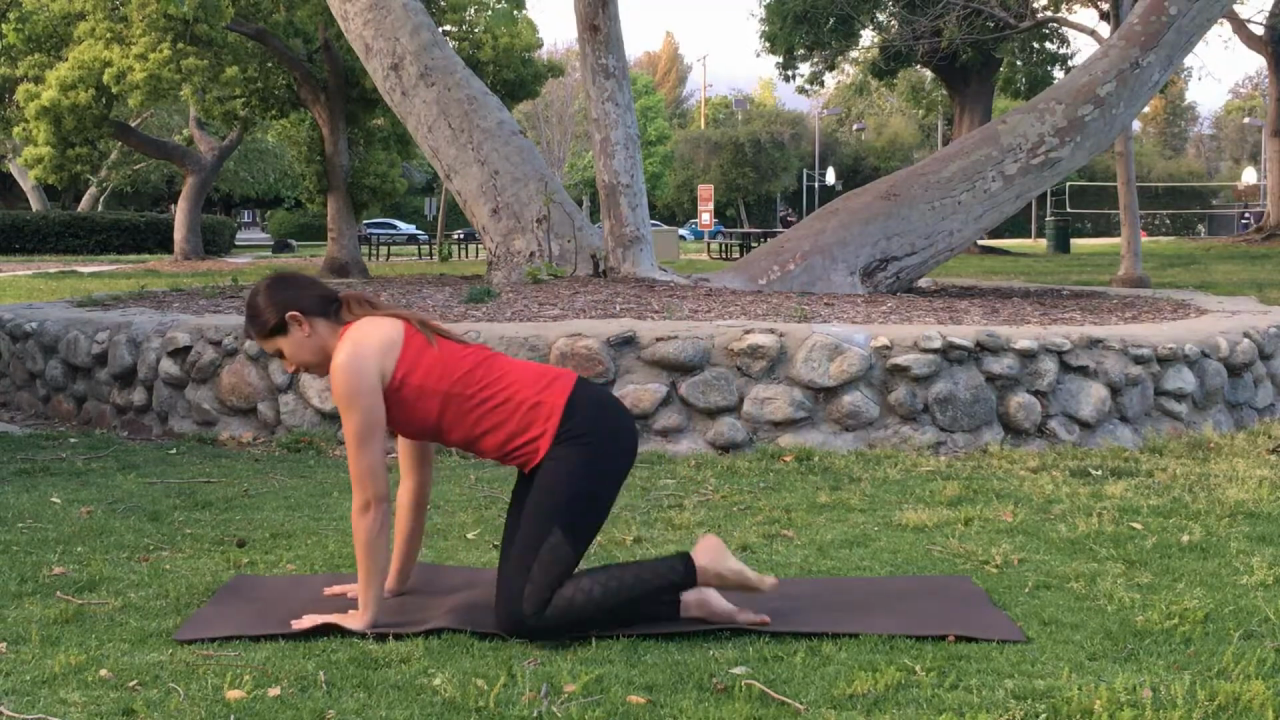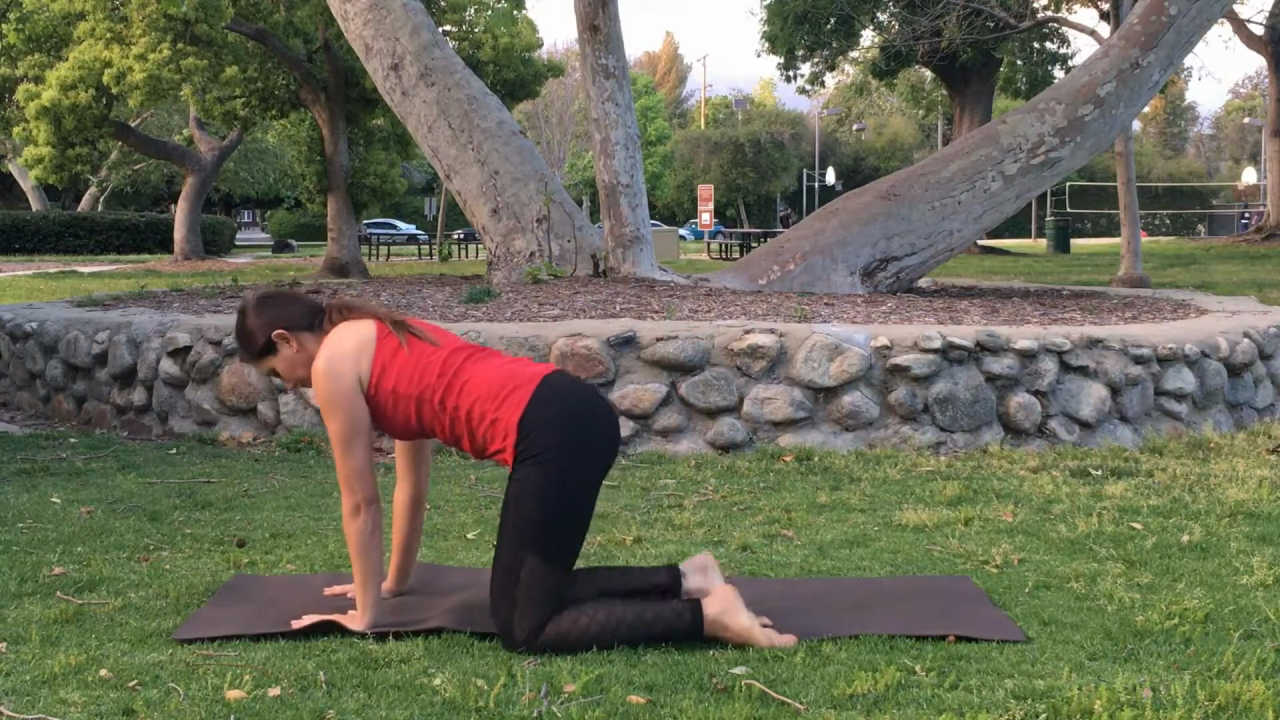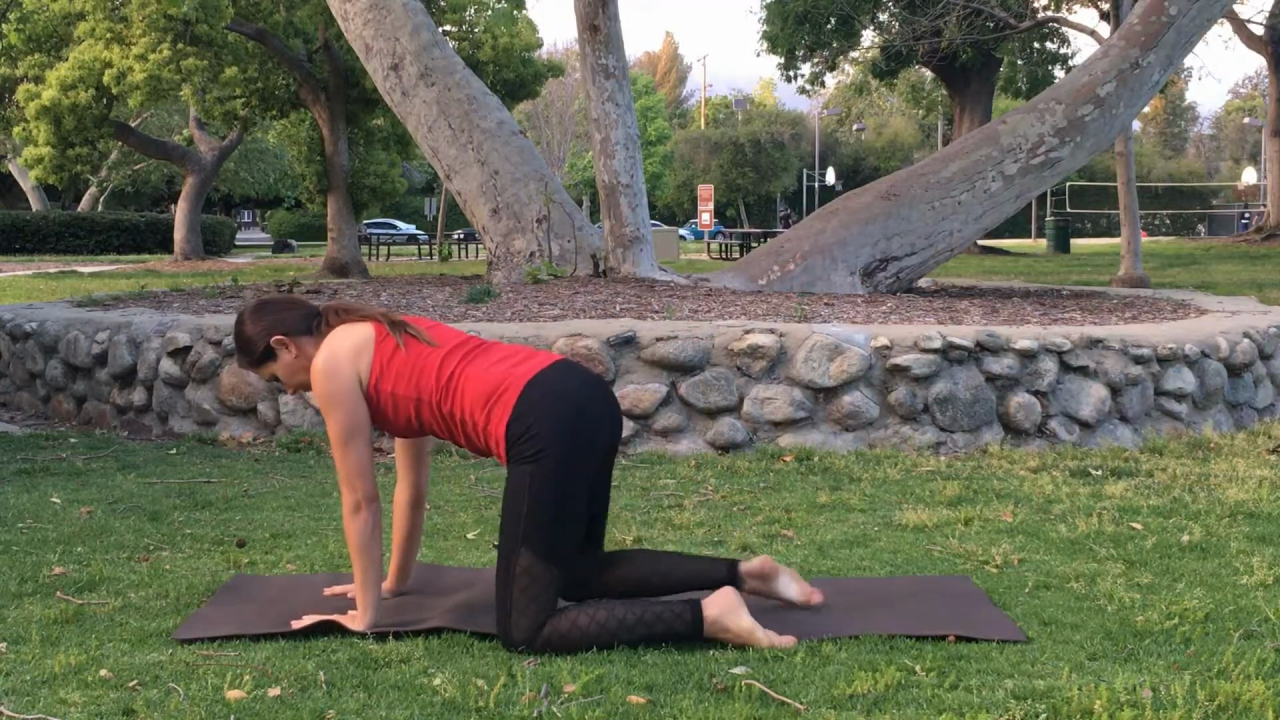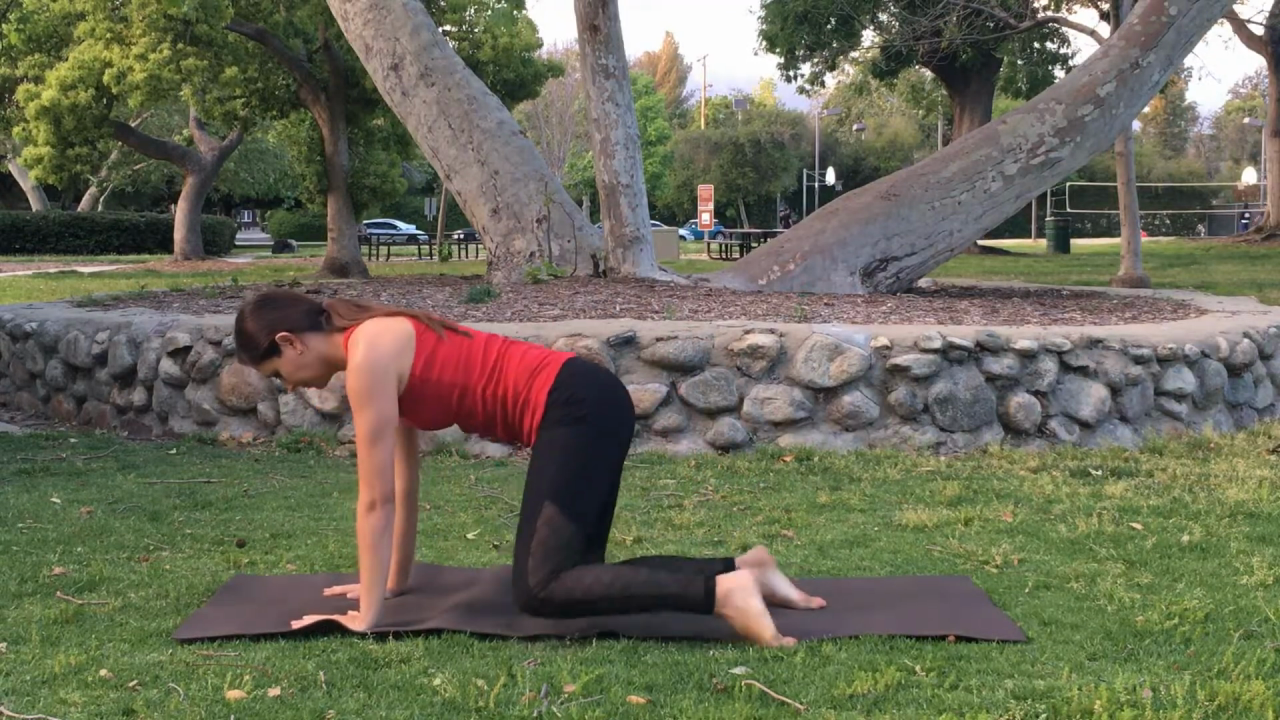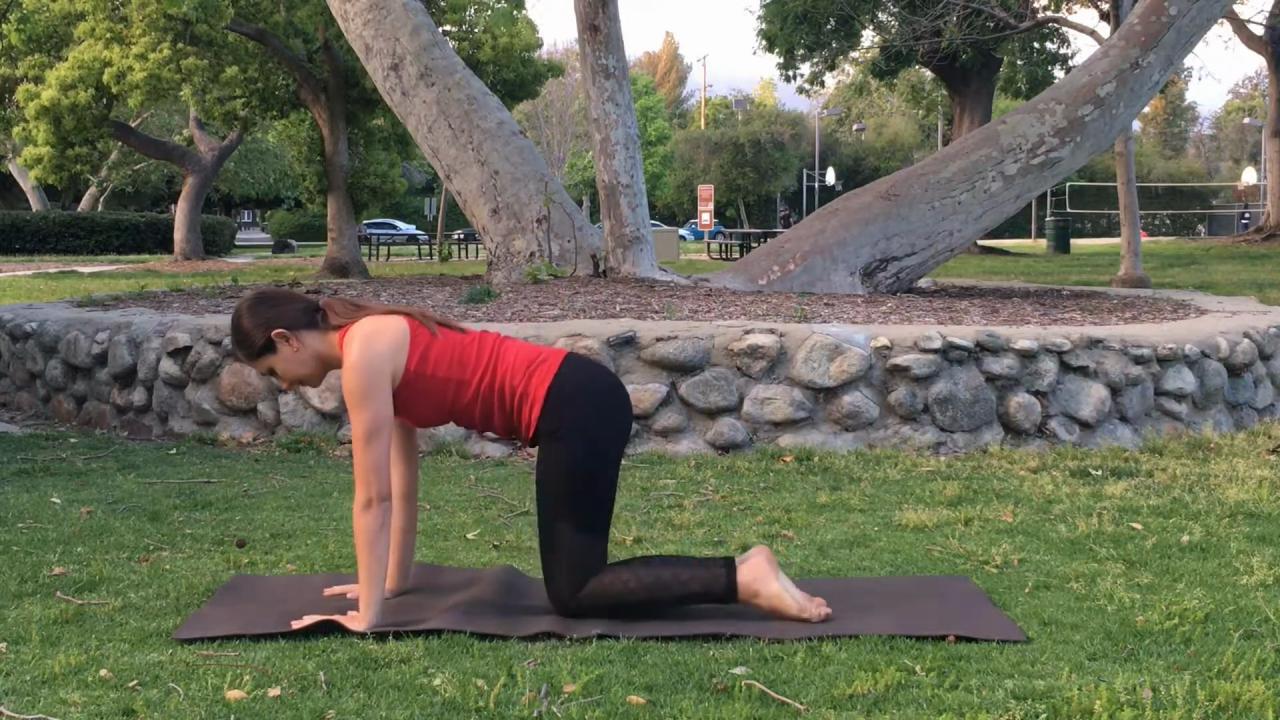
dt=0.4s
person 1, frame 1
left shoulder: (353, 357)
right shoulder: (388, 341)
left elbow: (370, 499)
right elbow: (415, 482)
left wrist: (366, 611)
right wrist: (394, 579)
left hip: (584, 430)
right hip: (561, 435)
left knee: (531, 613)
right knee: (519, 611)
left ankle: (698, 565)
right ankle: (687, 600)
person 1, frame 2
left shoulder: (333, 362)
right shoulder: (387, 341)
left elbow: (360, 503)
right elbow: (411, 483)
left wrist: (366, 612)
right wrist: (392, 581)
left hip: (553, 429)
right hip: (580, 408)
left knee: (524, 630)
right knee: (530, 588)
left ankle: (706, 612)
right ankle: (684, 580)
person 1, frame 3
left shoulder: (333, 363)
right shoulder: (386, 344)
left elbow: (359, 502)
right elbow: (411, 484)
left wrist: (365, 612)
right wrist: (394, 580)
left hip: (547, 425)
right hip: (584, 396)
left knee: (525, 630)
right knee: (581, 570)
left ankle: (709, 615)
right ankle: (743, 575)
person 1, frame 4
left shoulder: (368, 355)
right shoulder: (381, 344)
left elbow: (377, 496)
right elbow: (402, 481)
left wrist: (368, 613)
right wrist: (393, 578)
left hip: (578, 407)
right hip: (587, 403)
left knee: (540, 589)
right knee: (574, 576)
left ankle: (725, 588)
right ankle: (742, 566)
person 1, frame 5
left shoulder: (362, 353)
right shoulder: (381, 344)
left elbow: (374, 495)
right elbow: (402, 479)
left wrist: (367, 614)
right wrist: (392, 580)
left hip: (575, 405)
right hip: (584, 396)
left knee: (573, 594)
right knee: (580, 576)
left ankle: (745, 581)
right ankle: (740, 566)
